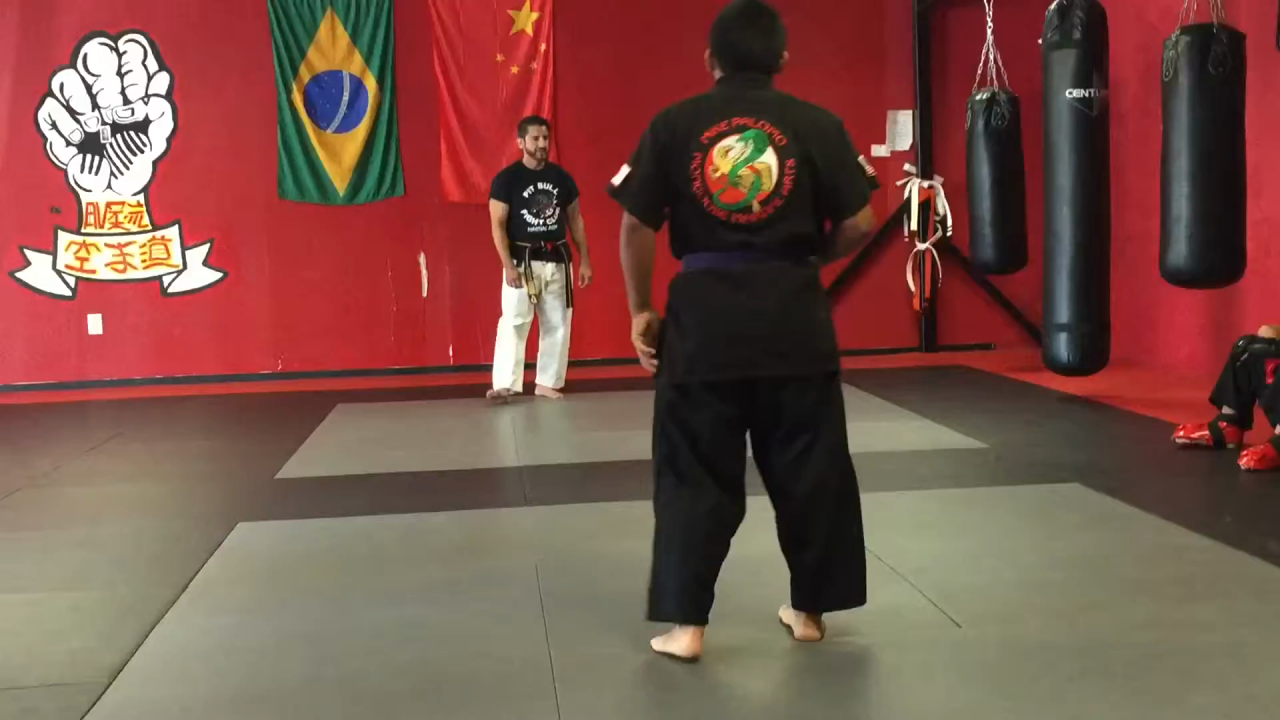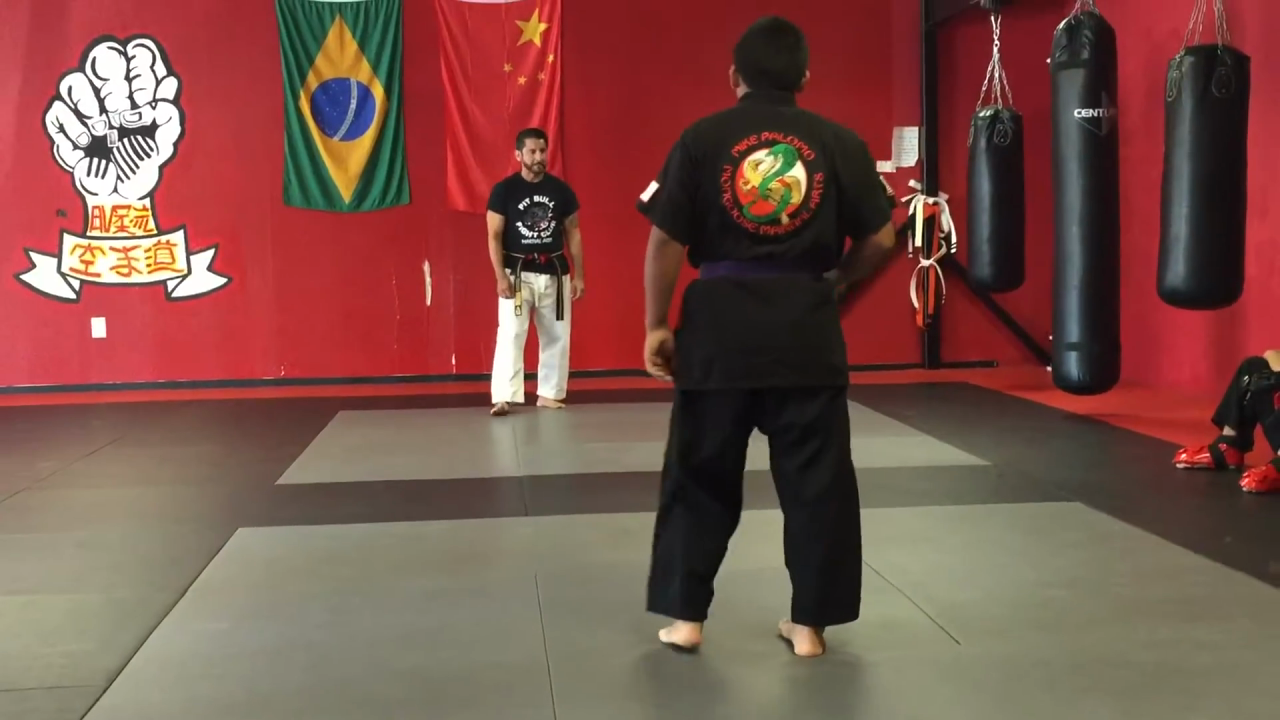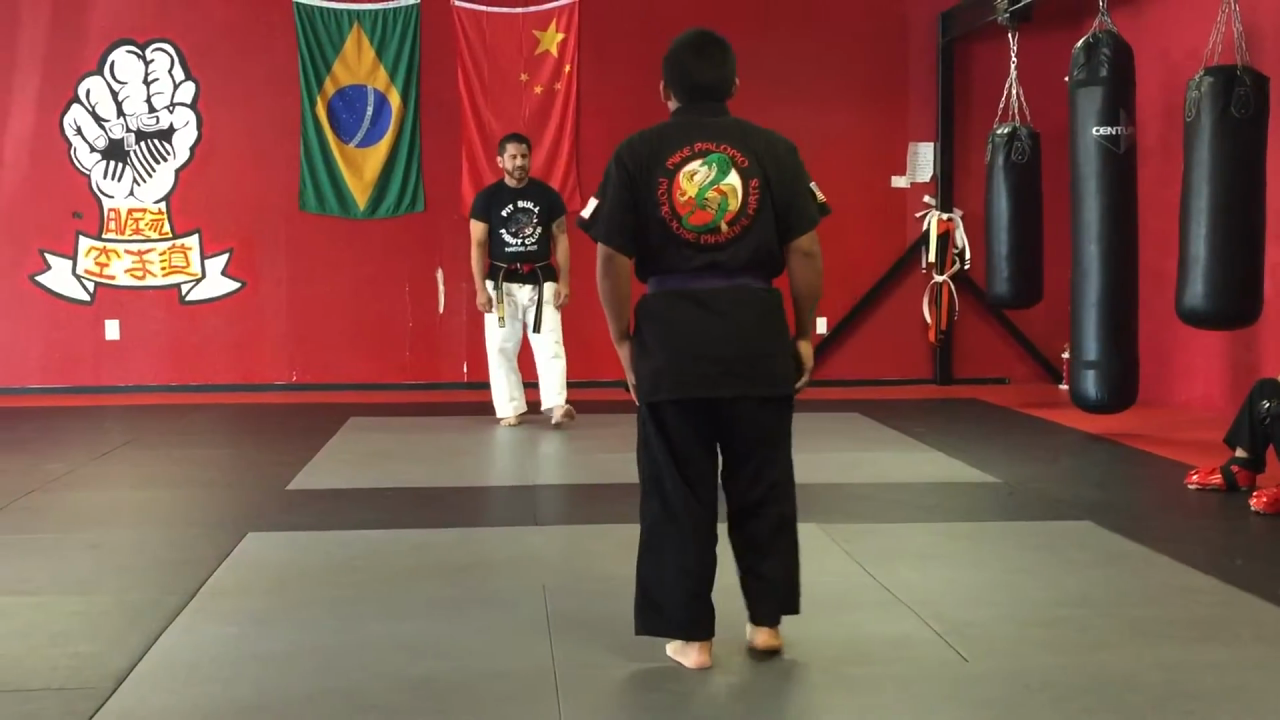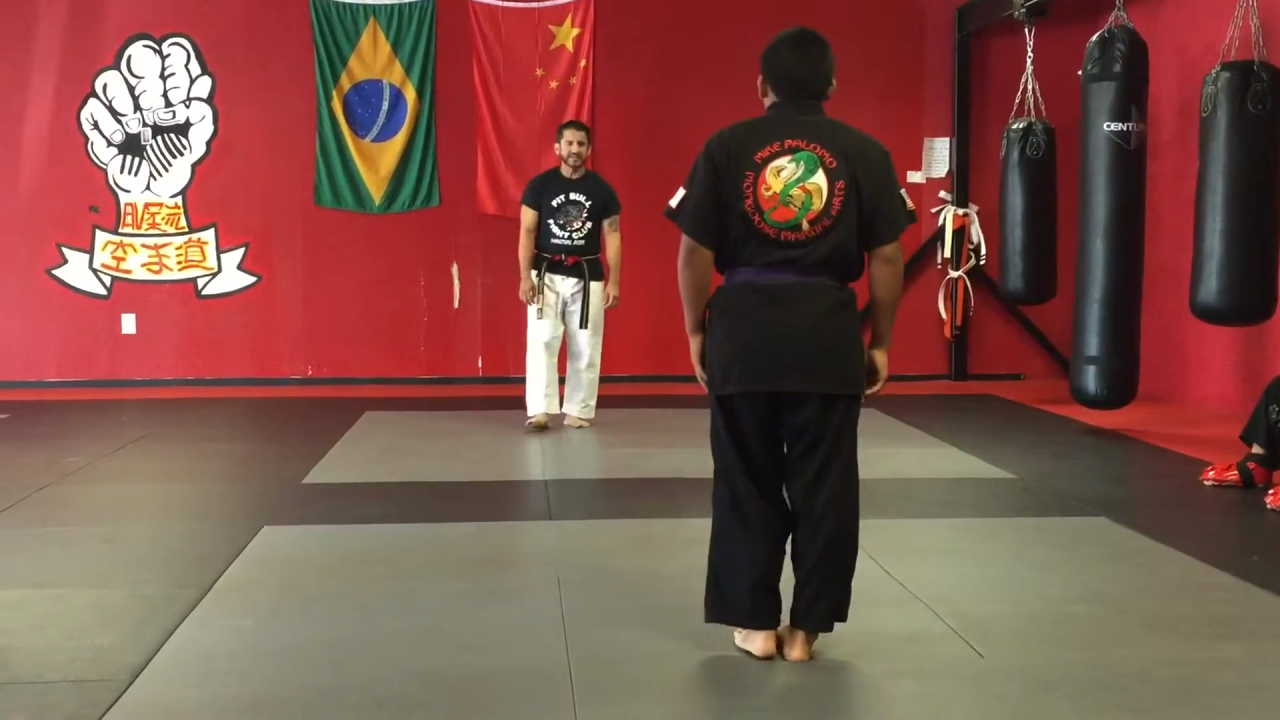
dt=1s
person 1, frame 1
left shoulder: (674, 124)
right shoulder: (816, 123)
left elbow: (636, 225)
right elbow: (858, 223)
left wrist: (640, 308)
left hip: (703, 310)
right hip: (793, 311)
left knee: (694, 472)
right knee: (810, 468)
left ankle: (684, 622)
right ankle: (808, 608)
person 1, frame 2
left shoulder: (701, 138)
right shoulder: (839, 142)
left elbow: (664, 240)
right elbow: (879, 240)
left wrist: (656, 325)
left hip: (717, 320)
right hip: (805, 324)
left knee: (700, 478)
right knee: (818, 479)
left ankle: (685, 615)
right ankle: (811, 622)
person 1, frame 3
left shoulder: (637, 153)
right shoulder: (773, 149)
left elbow: (611, 259)
right elbow: (805, 251)
left wrist: (624, 340)
right wrist: (805, 334)
left hip: (671, 335)
right hip: (757, 331)
left knee: (677, 492)
right knee: (763, 485)
left ankle: (690, 634)
right ankle: (766, 620)
person 1, frame 4
left shoulder: (727, 146)
right shoulder: (864, 152)
left elbow: (694, 251)
right elbow: (887, 258)
left wrist: (696, 330)
right wrist: (880, 342)
left hip: (743, 330)
right hip: (828, 334)
left knee: (746, 484)
right knee: (825, 487)
left ankle: (755, 623)
right ankle: (805, 627)
person 2, frame 1
left shoulder: (562, 177)
right shoulder: (506, 179)
left elbow: (575, 220)
right elbow: (497, 225)
left wrist: (584, 260)
right wrist: (508, 265)
left hip: (558, 260)
right hip: (523, 261)
left knee: (557, 325)
right knee: (514, 323)
left ankle: (547, 383)
right ankle: (504, 385)
person 2, frame 2
left shoulder: (561, 190)
right shoulder: (504, 190)
left elbow: (573, 233)
right elbow: (494, 236)
left wrist: (578, 274)
right wrist: (501, 276)
left hip: (554, 272)
right hip: (517, 272)
left knee: (556, 336)
right knee: (510, 334)
left ankle: (549, 393)
right ankle: (504, 398)
person 2, frame 3
left shoulder: (547, 195)
right shoulder: (487, 198)
left elbow: (561, 238)
right elbow: (478, 245)
left wrist: (563, 280)
right wrist: (481, 288)
left hip: (541, 280)
right hip: (501, 283)
left knee: (549, 345)
right knee: (501, 348)
left ankle: (556, 406)
right ankle: (509, 409)
person 2, frame 4
left shoulder: (602, 189)
right shoulder: (540, 185)
left elbow: (612, 237)
right elbow: (527, 231)
left wrist: (613, 281)
right wrist: (525, 276)
left hip: (587, 276)
right hip: (547, 273)
left knee: (586, 348)
right knee: (541, 341)
left ankle: (578, 410)
right ankle: (541, 410)
